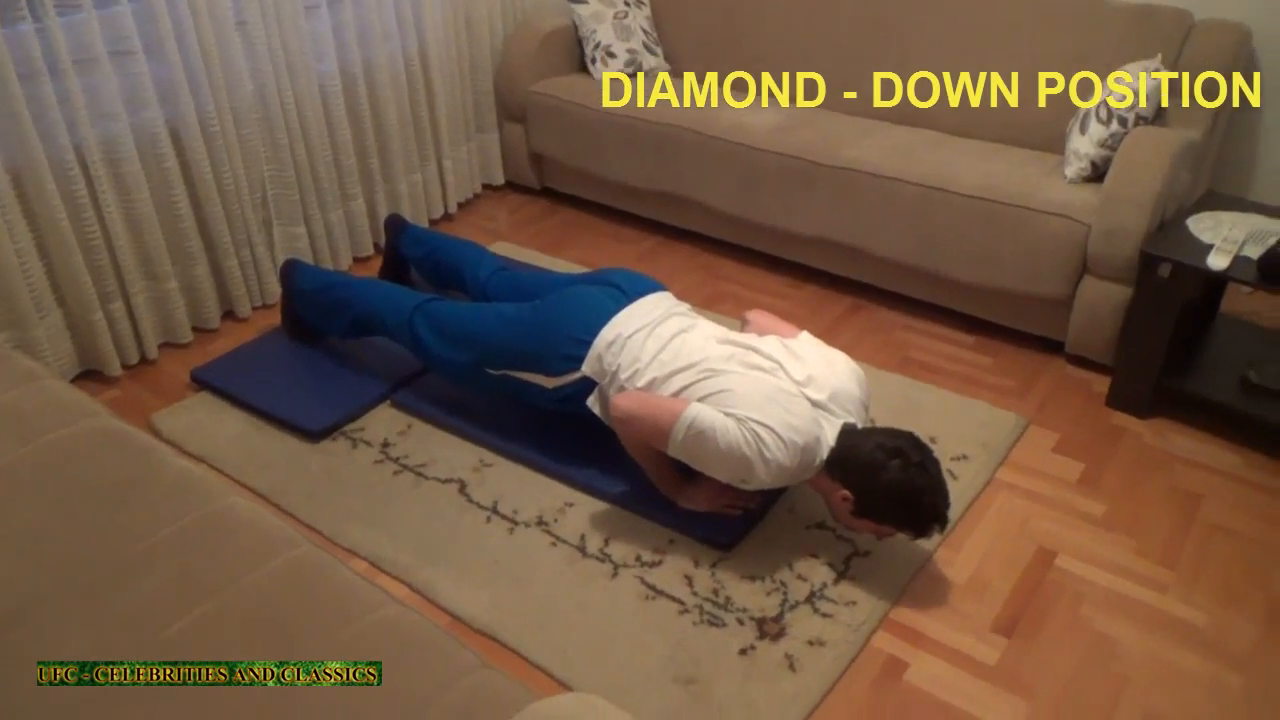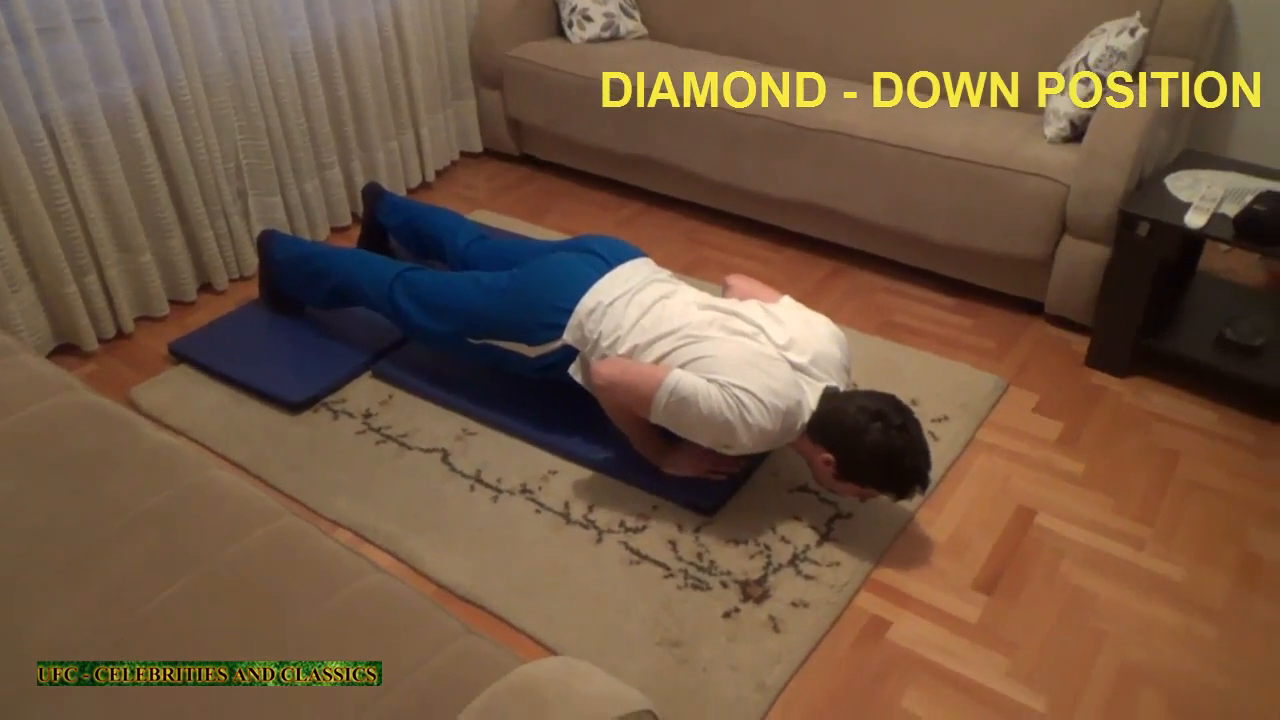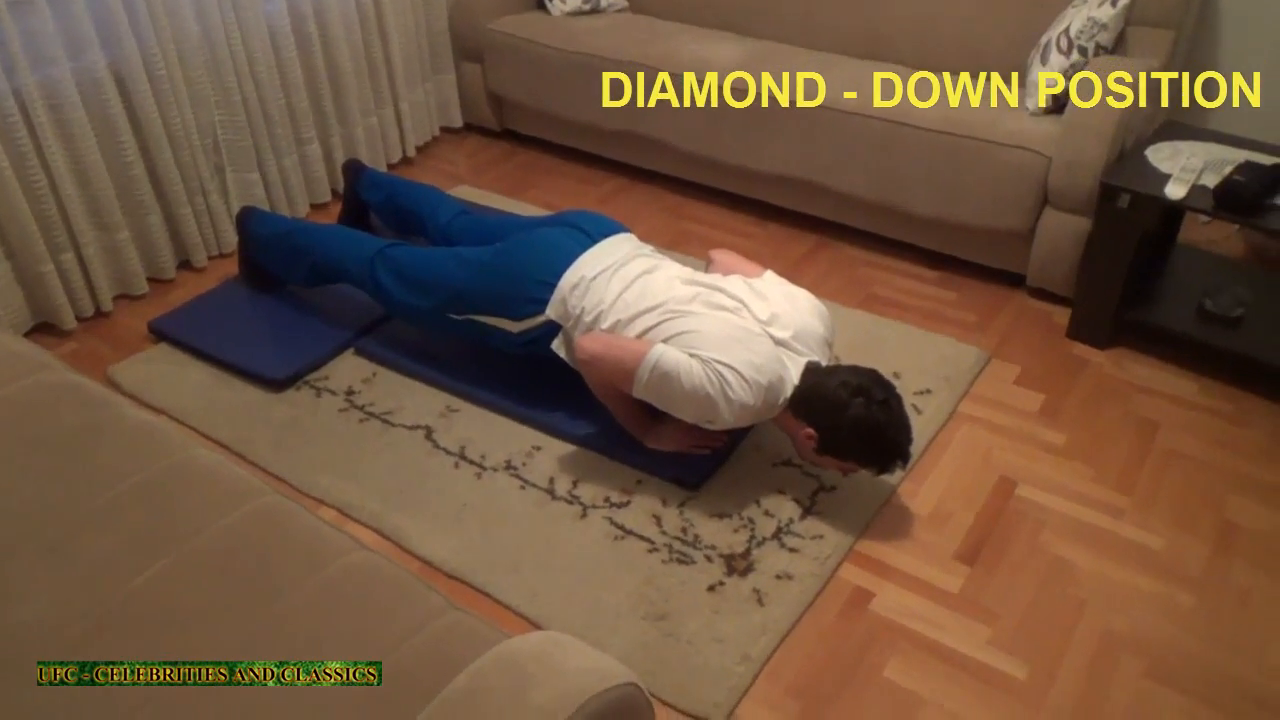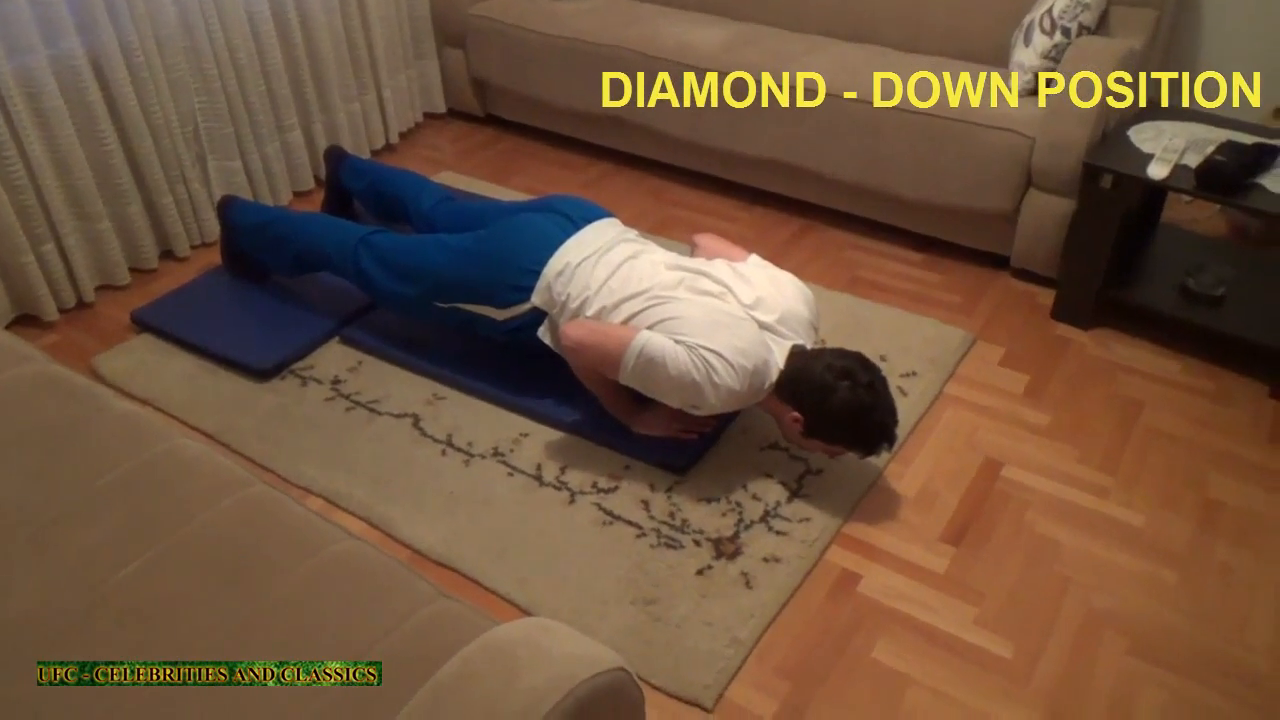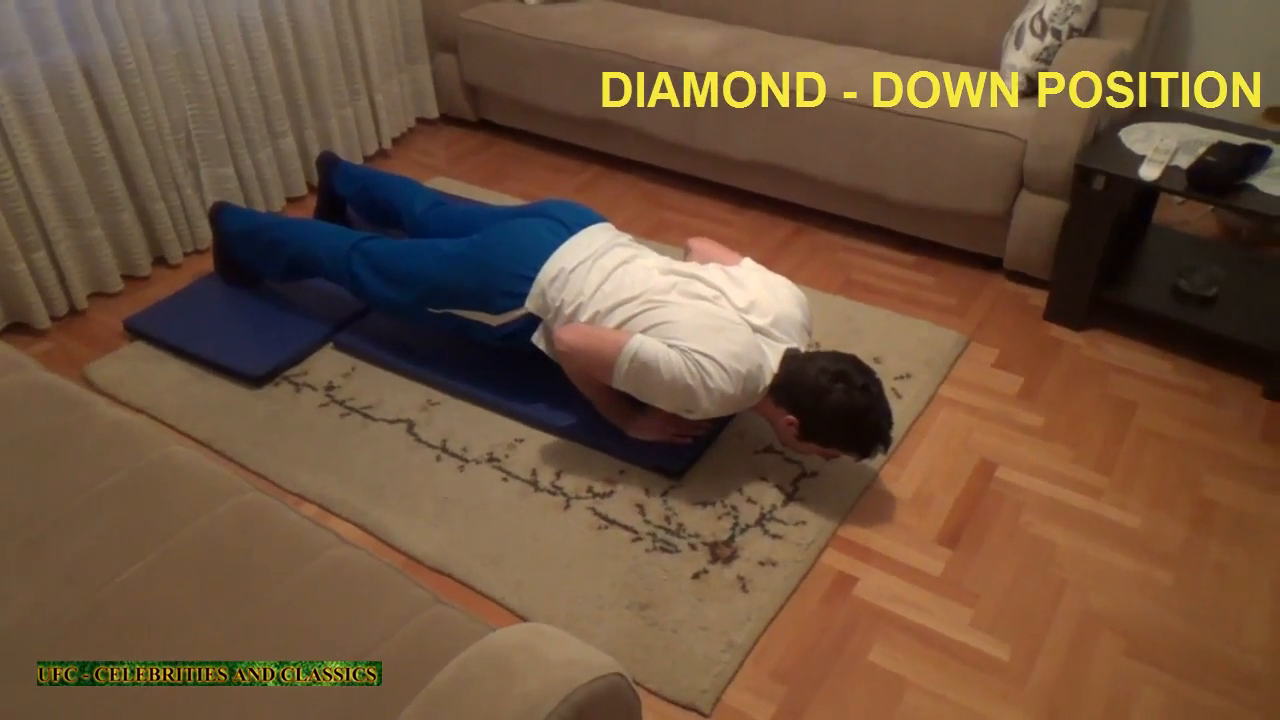
dt=0.5s
person 1, frame 1
left shoulder: (848, 382)
right shoulder: (766, 452)
left elbow: (757, 316)
right elbow: (628, 410)
right wrist: (681, 491)
left hip: (637, 303)
right hip: (583, 350)
left knee: (495, 282)
right knee: (435, 330)
left ankle: (407, 240)
right ankle: (309, 286)
person 1, frame 2
left shoulder: (830, 347)
right shoulder: (749, 418)
left elbow: (739, 281)
right elbow: (609, 376)
right wrist: (664, 456)
left hip: (619, 270)
right hip: (565, 316)
left knee: (476, 251)
right knee: (415, 299)
left ankle: (387, 210)
right ankle: (287, 257)
person 1, frame 3
left shoulder: (811, 320)
right shoulder: (730, 392)
left elbow: (722, 256)
right elbow: (592, 352)
right wrist: (647, 431)
left hip: (600, 244)
right hip: (549, 290)
left knee: (458, 227)
right knee: (398, 277)
left ankle: (367, 186)
right ankle: (266, 235)
person 1, frame 4
left shoulder: (797, 304)
right shoulder: (715, 378)
left elbow: (708, 240)
right elbow: (576, 337)
right wrist: (634, 416)
left hip: (586, 230)
right hip: (534, 276)
left knee: (440, 212)
right knee: (381, 262)
left ankle: (350, 172)
right ankle: (248, 224)
person 1, frame 5
left shoulder: (789, 307)
right shoulder: (710, 382)
left elbow: (700, 245)
right elbow: (572, 343)
right wrist: (630, 421)
left hip: (577, 234)
right hip: (527, 281)
left knee: (435, 219)
right knee: (375, 270)
left ankle: (342, 179)
right ankle: (240, 231)
